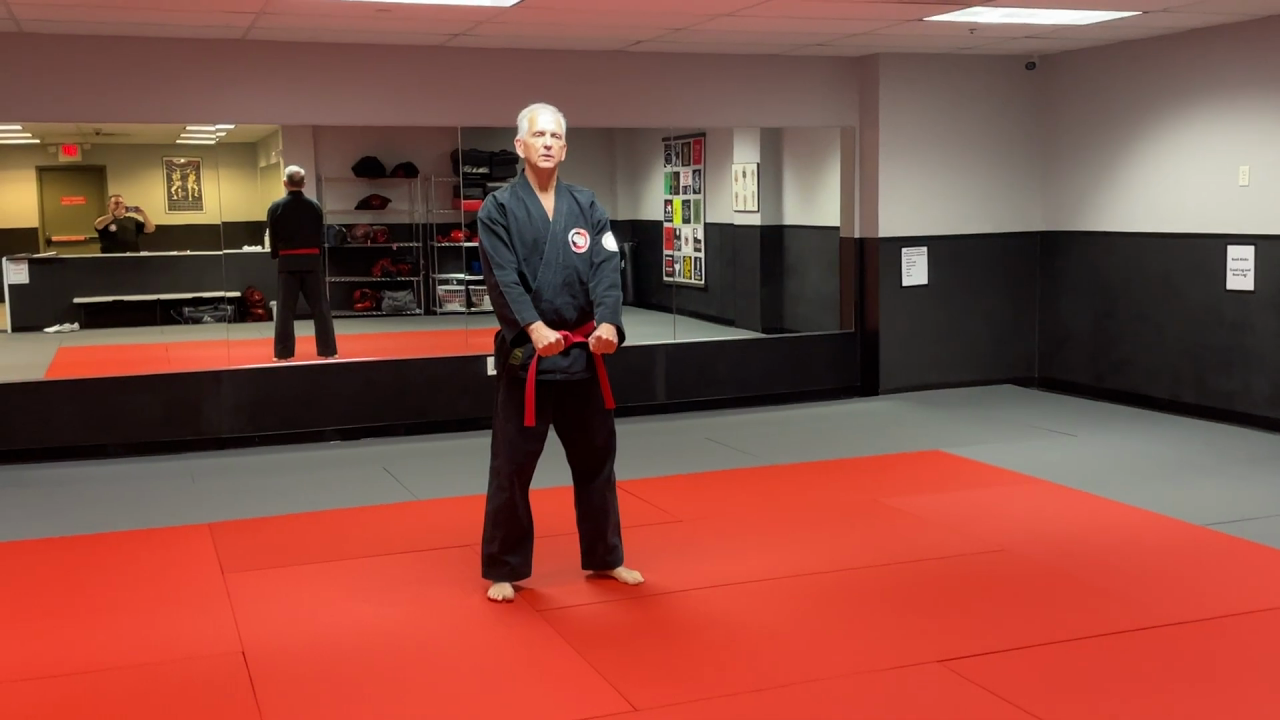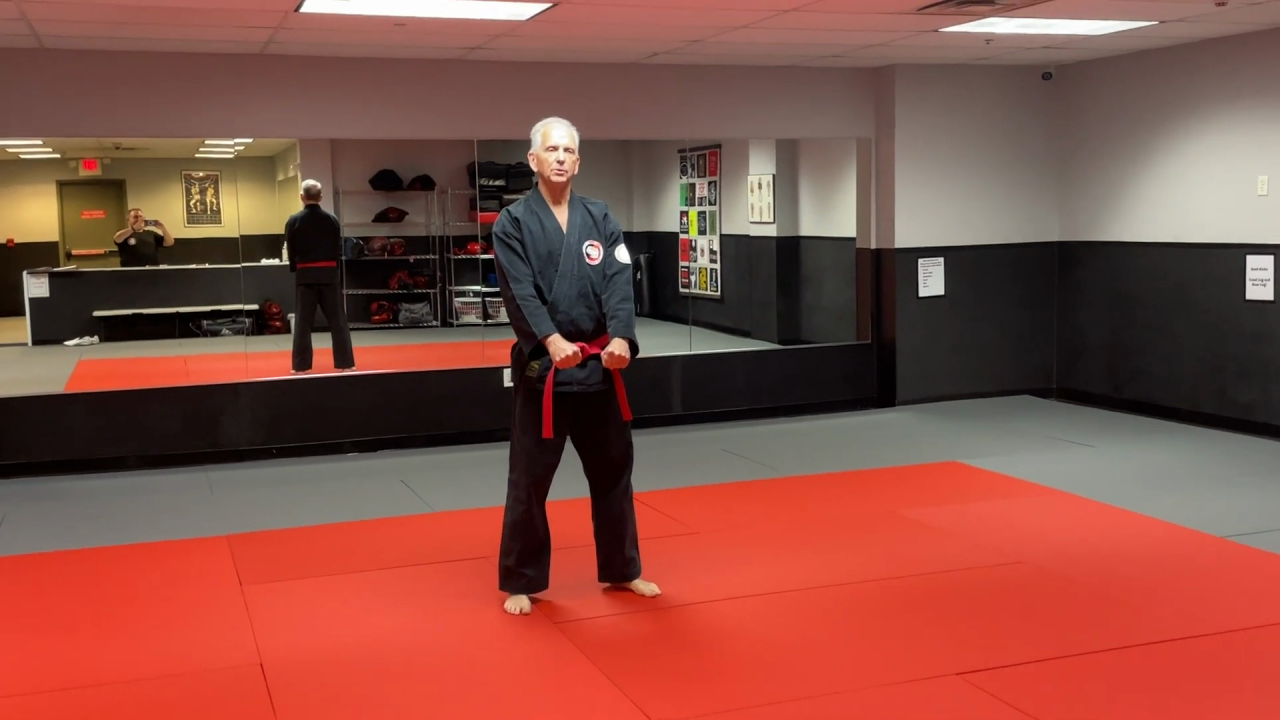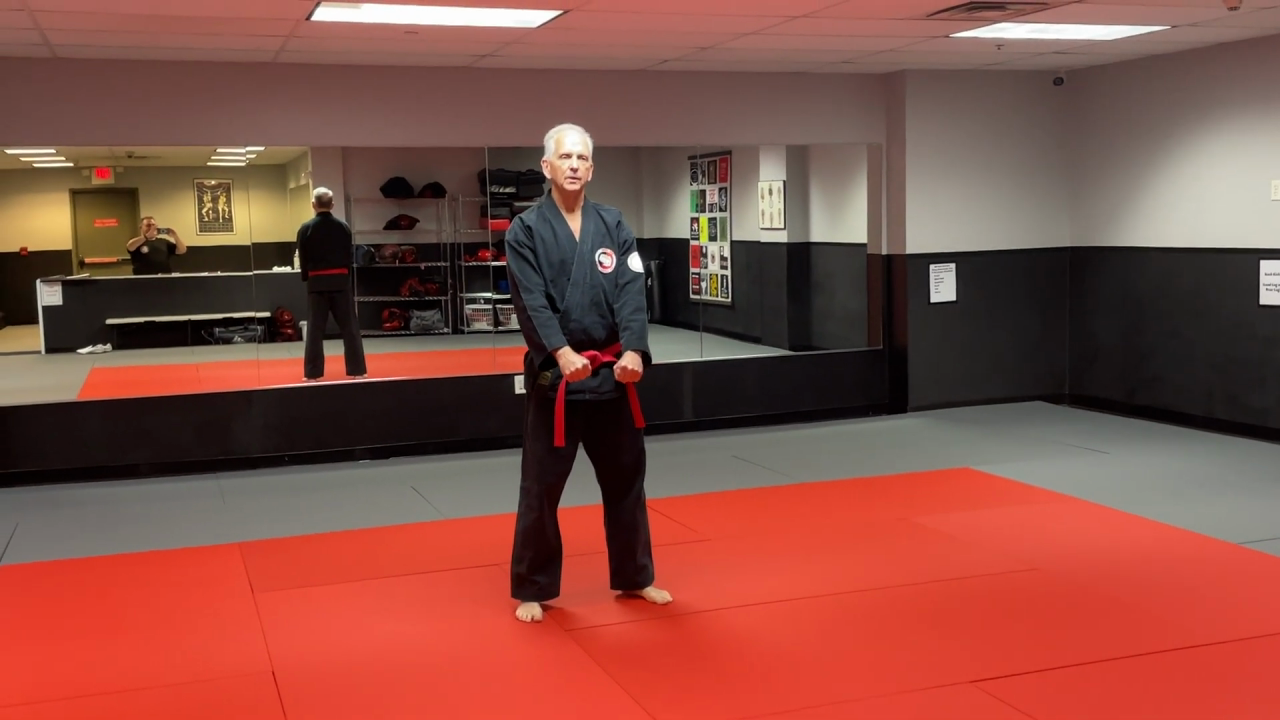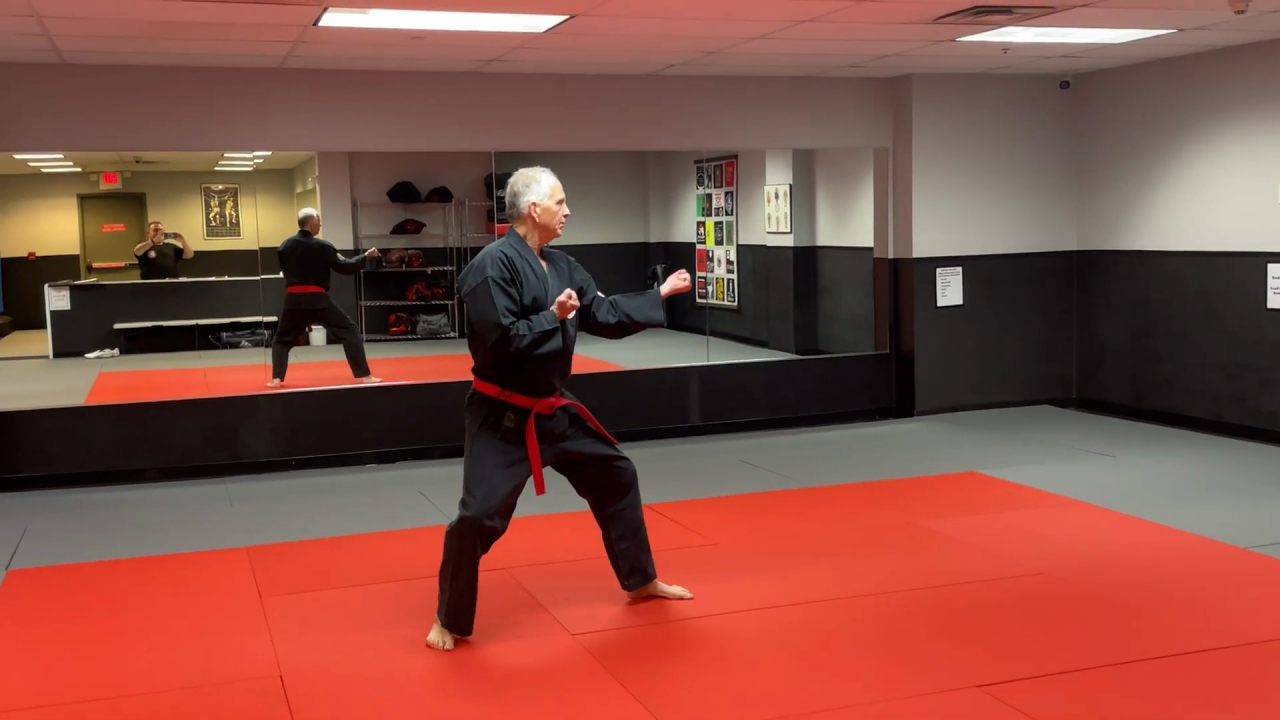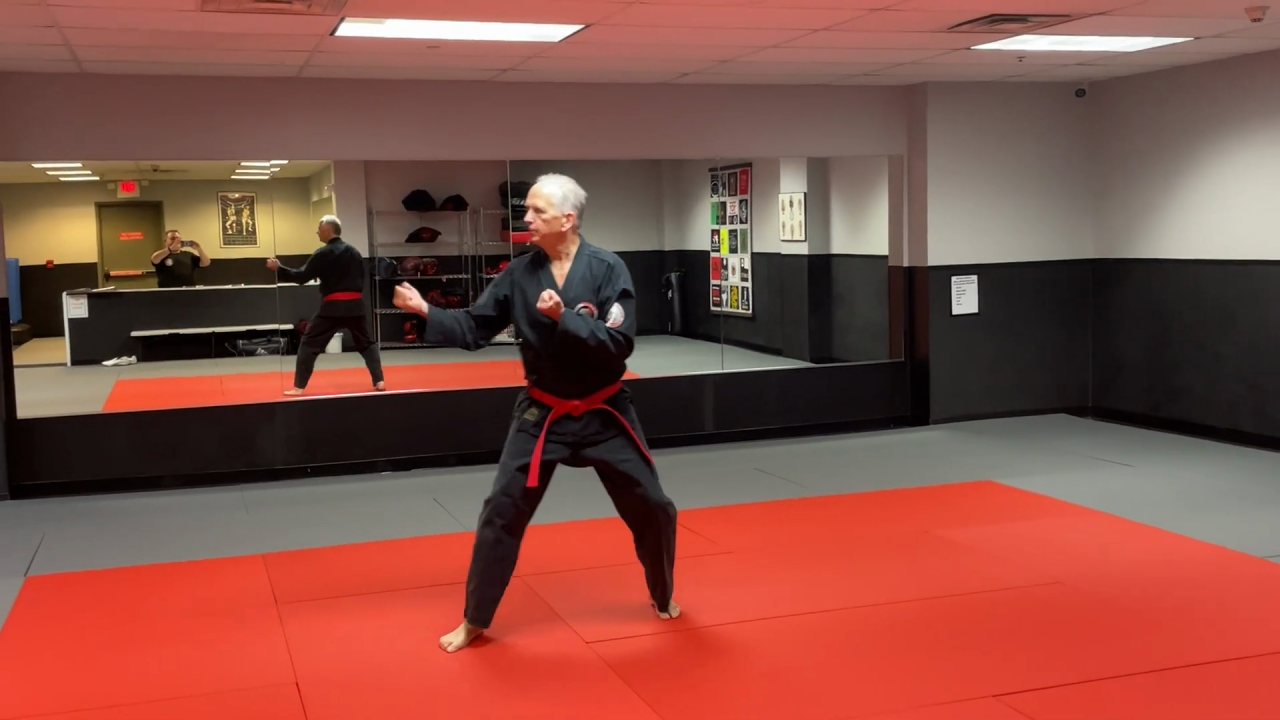
dt=1s
person 1, frame 1
left shoulder: (586, 206)
right shoulder: (498, 208)
left elbow: (606, 268)
right elbow: (503, 279)
left wrist: (607, 322)
right wrist: (534, 328)
left hip: (582, 352)
right hip: (525, 353)
left knee: (596, 459)
right knee: (512, 466)
left ankle: (604, 558)
right ankle: (503, 569)
person 1, frame 2
left shoulder: (600, 218)
right shoulder: (513, 223)
left elbow: (618, 282)
right elbow: (519, 292)
left wrist: (620, 337)
right wrist: (552, 341)
left hip: (599, 363)
right hip: (541, 365)
left knee: (613, 470)
right knee: (529, 479)
left ankle: (621, 570)
right ankle: (520, 582)
person 1, frame 3
left shoulder: (613, 225)
right shoulder: (526, 230)
left elbow: (631, 292)
right elbow: (531, 301)
left wrist: (633, 349)
right wrist: (561, 353)
left hip: (611, 370)
right hip: (554, 373)
left knee: (625, 477)
right knee: (542, 485)
left ankle: (633, 578)
right ankle: (532, 589)
person 1, frame 4
left shoulder: (560, 265)
right shoulder: (494, 264)
left elbow: (604, 316)
right elbow: (500, 341)
left wrist: (660, 294)
right wrist: (553, 317)
left hip: (553, 409)
right hip: (501, 415)
left knee: (616, 476)
right knee: (479, 517)
left ankle: (640, 579)
right ankle: (450, 619)
person 1, frame 5
left shoulder: (607, 269)
right shoulder: (519, 273)
left elbow: (618, 345)
right elbow: (473, 327)
left wrist: (563, 318)
right wrist: (425, 311)
left hip: (604, 411)
right hip: (542, 412)
left knee: (651, 507)
right knee: (503, 509)
left ankle: (663, 595)
right ankle: (475, 619)
person 2, frame 1
left shoulder: (276, 207)
right shoulder: (314, 206)
left elbow: (273, 238)
right elbow: (321, 236)
left wrist: (278, 256)
left hip: (287, 261)
right hip: (311, 260)
left knee: (285, 309)
right knee: (320, 307)
left ankle: (283, 353)
right ankle: (328, 351)
person 2, frame 2
left shoulder: (294, 221)
right shoulder: (332, 219)
left elbow: (291, 251)
right elbow: (338, 249)
left hip: (305, 274)
right hip: (328, 273)
left knee: (303, 321)
right knee: (337, 320)
left ankle: (301, 365)
right ankle: (345, 363)
person 2, frame 3
left shoulder: (306, 229)
right shoulder: (343, 227)
left elbow: (303, 259)
right elbow: (349, 256)
left wrist: (307, 279)
left hip: (317, 282)
right hip: (340, 281)
left knee: (315, 329)
right knee: (349, 326)
left ankle: (313, 373)
right ankle: (357, 370)
person 2, frame 4
left shoulder: (285, 246)
right shoulder: (321, 247)
right elbow: (345, 267)
right wrist: (366, 256)
left hip: (294, 300)
right hip: (317, 299)
left knee: (282, 339)
right knee: (349, 331)
left ankle: (277, 378)
right ankle: (364, 375)
person 2, frame 5
left shoulder: (324, 253)
right shoulder: (354, 252)
left elbow: (303, 276)
left wrist: (278, 268)
left hip: (334, 306)
right hip: (355, 304)
left knee: (309, 344)
right knee: (367, 344)
left ankle: (299, 386)
right ankle: (379, 381)
